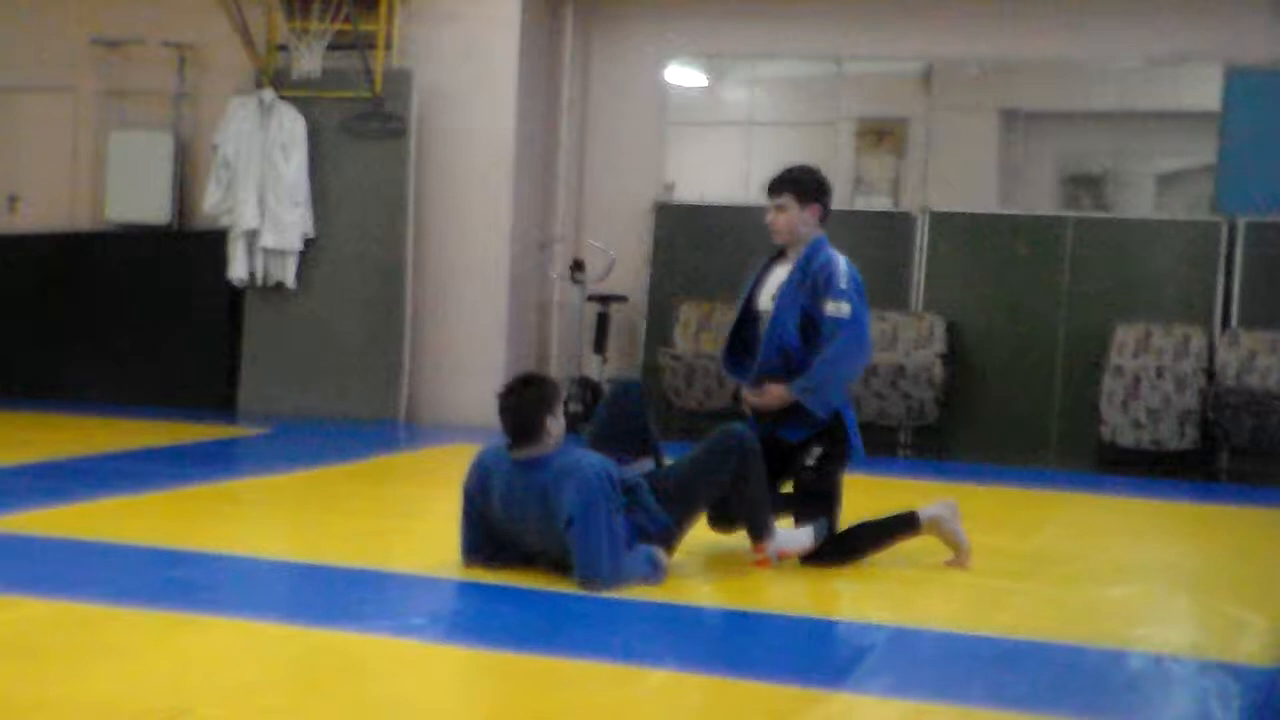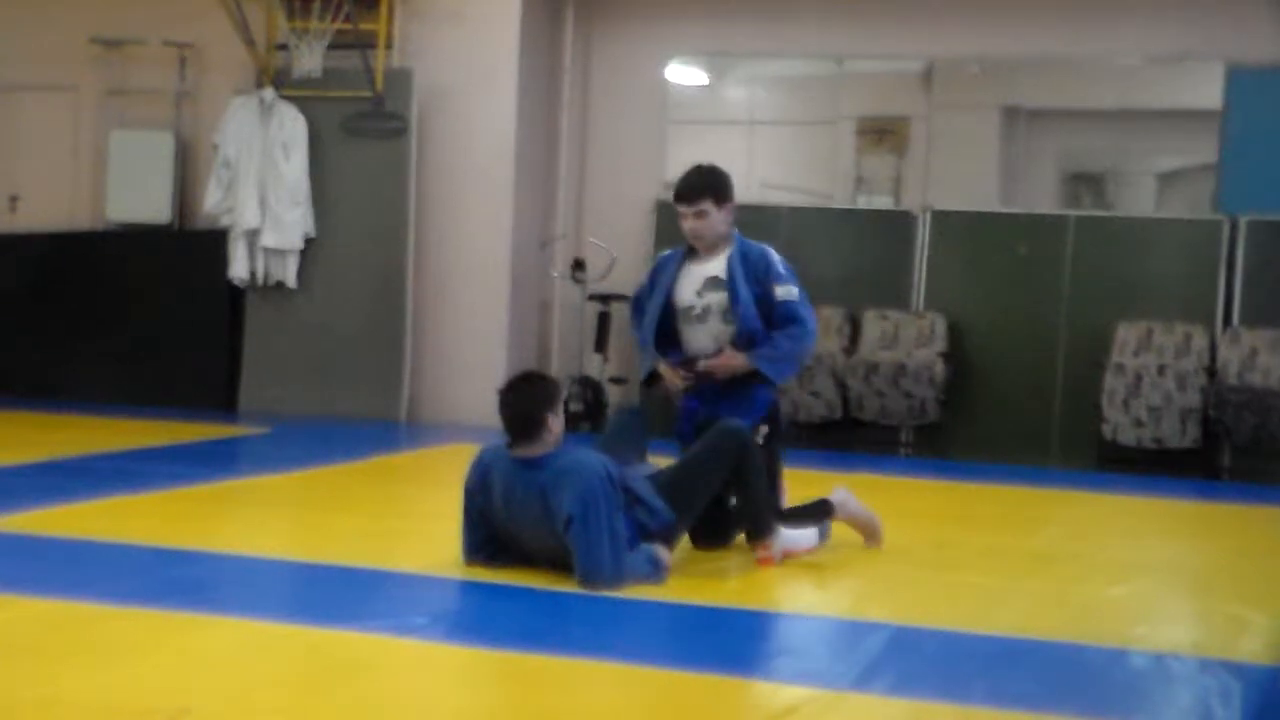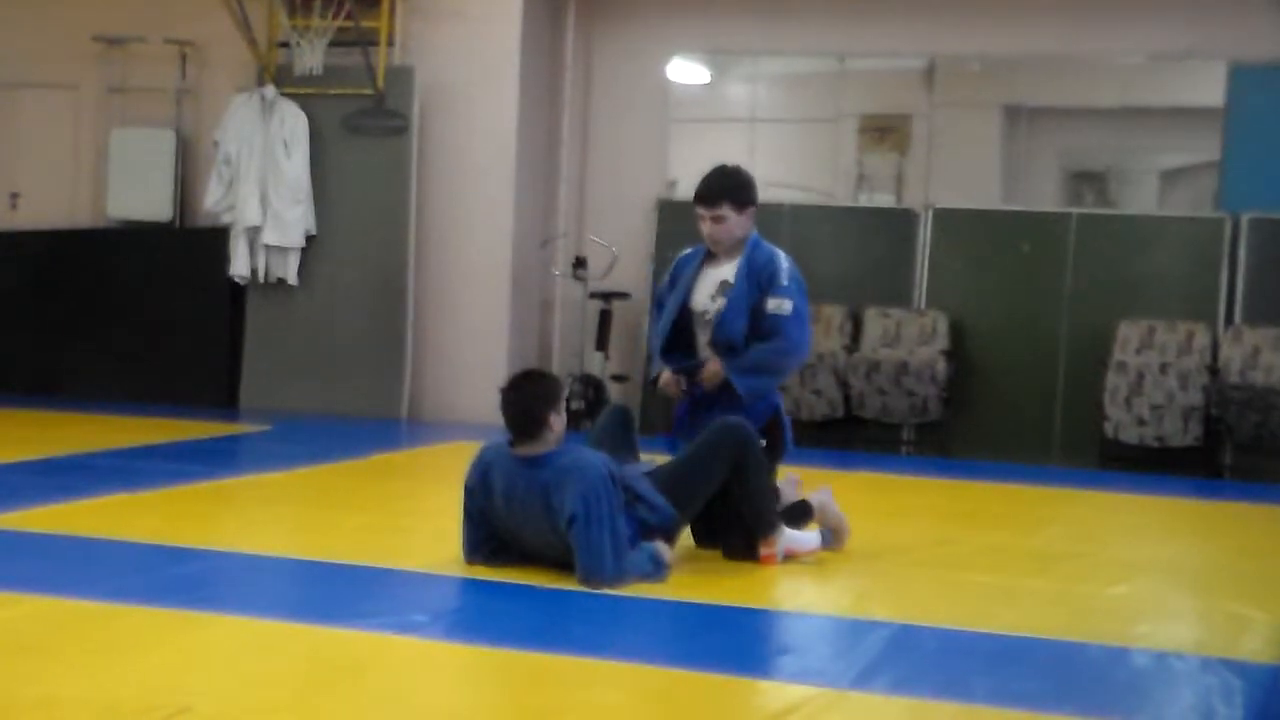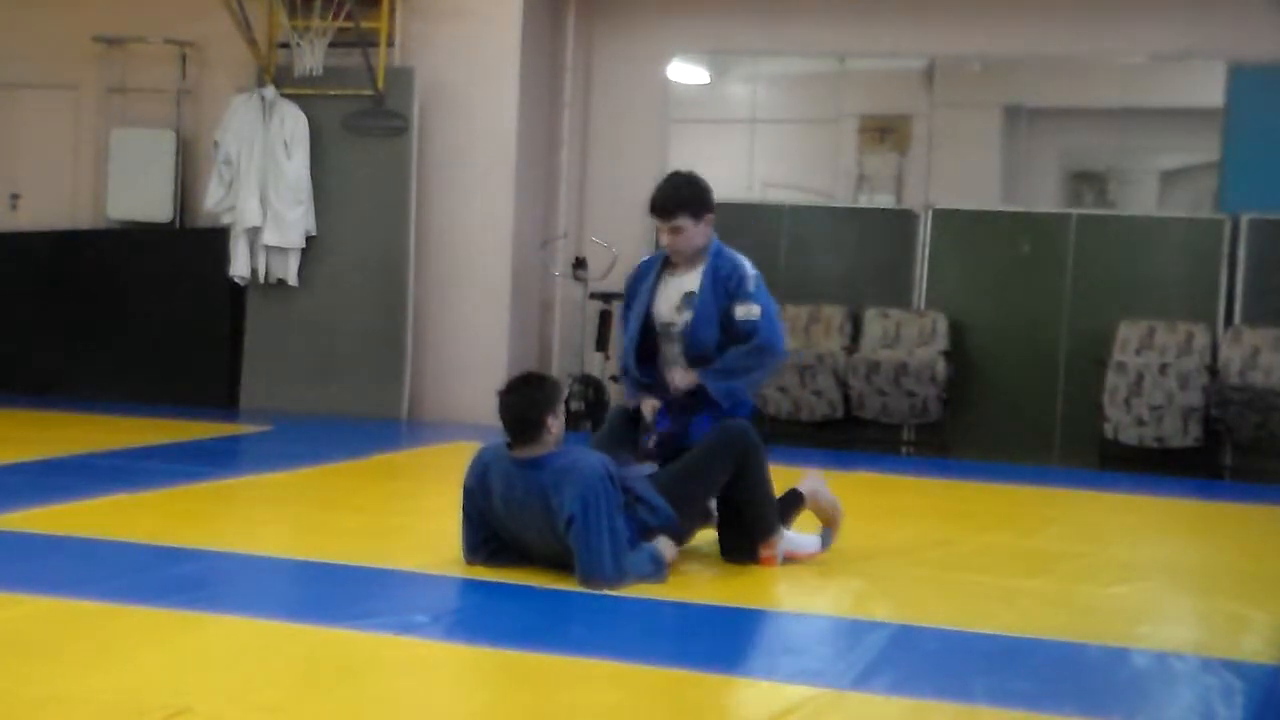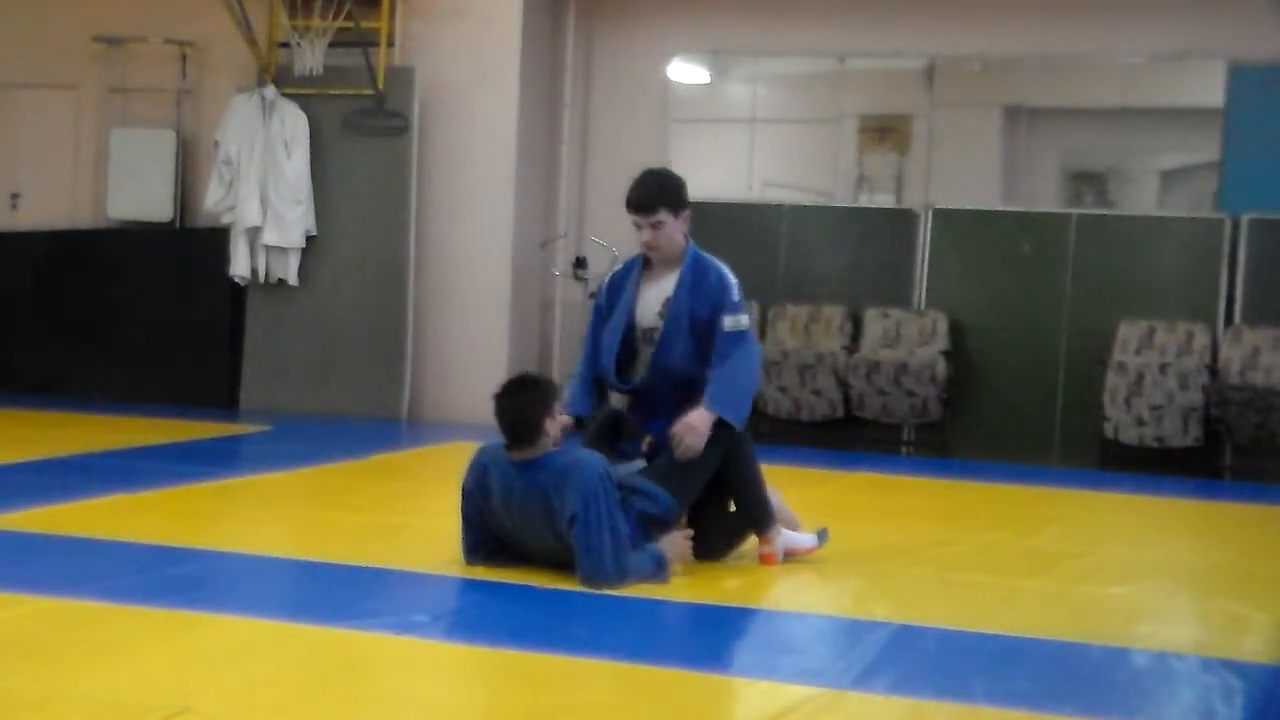
dt=0.7s
person 1, frame 1
left shoulder: (485, 465)
right shoulder: (581, 475)
left elbow: (477, 553)
right elbow: (600, 573)
left wrist: (543, 550)
right wrist: (651, 563)
right hip: (643, 524)
left knee: (628, 396)
right knee: (736, 441)
left ankle: (646, 471)
right ankle: (767, 541)
person 1, frame 2
left shoulder: (486, 466)
right shoulder: (581, 477)
left elbow: (478, 552)
right elbow: (602, 572)
left wrist: (543, 548)
right wrist: (653, 560)
right hip: (640, 526)
left knee: (628, 418)
right knee: (734, 436)
right ankle: (767, 539)
person 1, frame 3
left shoulder: (486, 464)
right shoulder: (584, 473)
left elbow: (479, 551)
right elbow: (604, 571)
left wrist: (545, 548)
right wrist: (655, 558)
left hip: (584, 518)
right hip: (642, 523)
left knee: (617, 415)
right knee: (734, 435)
right ankle: (773, 538)
person 1, frame 4
left shoulder: (484, 465)
right shoulder: (584, 474)
left elbow: (479, 551)
right elbow: (604, 572)
left wrist: (543, 548)
right wrist: (656, 556)
right hip: (640, 529)
right knee: (735, 437)
right ankle: (772, 541)
person 1, frame 5
left shoulder: (484, 464)
right shoulder: (583, 472)
left elbow: (478, 552)
right elbow: (604, 572)
left wrist: (541, 547)
right wrist: (661, 554)
right hip: (635, 527)
right knee: (723, 431)
person 2, frame 1
left shoulder: (832, 270)
right shoulder: (774, 266)
left elbow: (849, 350)
right elbow: (750, 337)
left wrist: (791, 393)
right wrist: (748, 384)
left hip: (815, 423)
right hip: (772, 420)
left knee: (820, 551)
right knee: (723, 515)
left ankle: (927, 520)
right ankle: (815, 503)
person 2, frame 2
left shoulder: (760, 260)
right shoulder: (668, 266)
left elbow: (801, 329)
right elbow: (641, 315)
left wrist: (750, 361)
right wrist: (659, 362)
left hip: (750, 409)
right hip: (694, 410)
right knee: (707, 535)
left ankle: (836, 507)
person 2, frame 3
left shoulder: (772, 267)
right shoulder: (688, 263)
left elbow: (790, 343)
right elbow: (661, 315)
left wrist: (727, 370)
right wrist: (665, 368)
left hip: (751, 415)
right hip: (697, 406)
right knee: (707, 531)
left ankle: (812, 509)
person 2, frame 4
left shoulder: (735, 274)
right shoulder: (646, 273)
left elbow: (766, 345)
right elbow: (633, 343)
left wrist: (701, 377)
right wrist: (642, 394)
left hip: (718, 419)
right hip: (661, 417)
person 2, frame 5
left shoulder: (714, 279)
right shoulder: (620, 280)
left elbow: (737, 356)
right elbow: (597, 354)
left wrist: (706, 412)
right wrist: (577, 412)
left hip: (694, 424)
right hip: (637, 419)
left knee: (709, 541)
left ankle: (765, 519)
